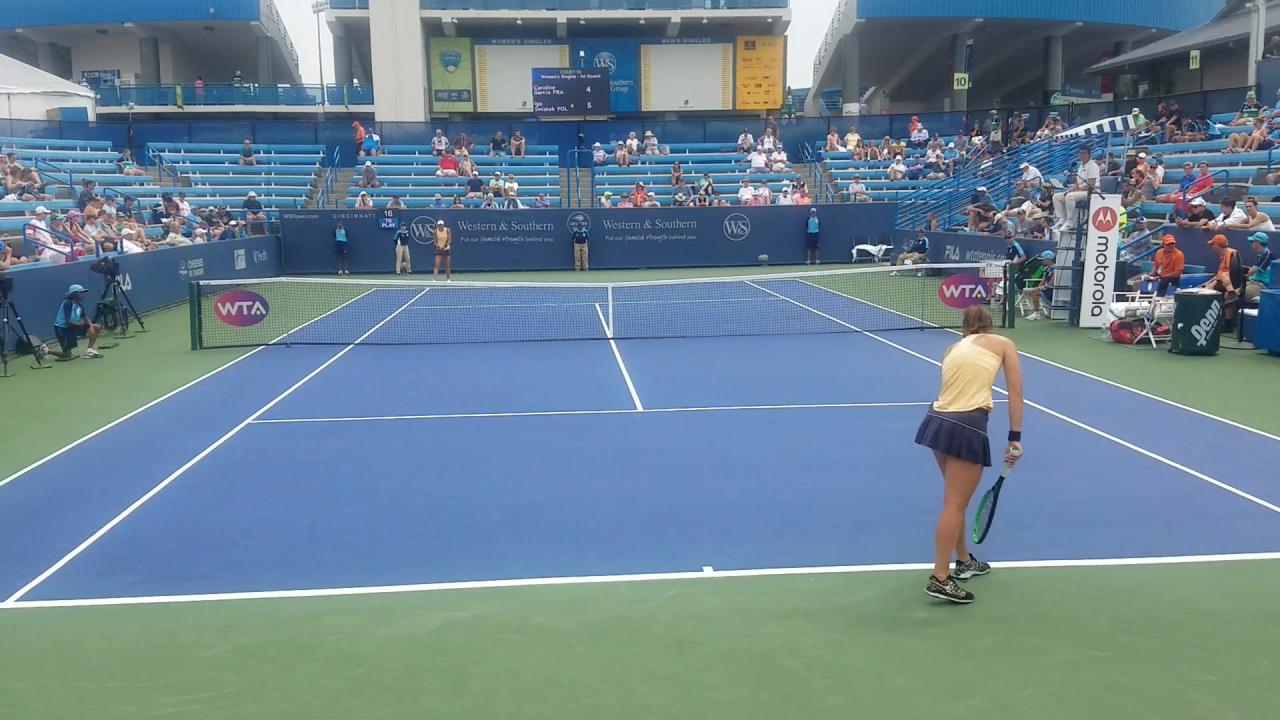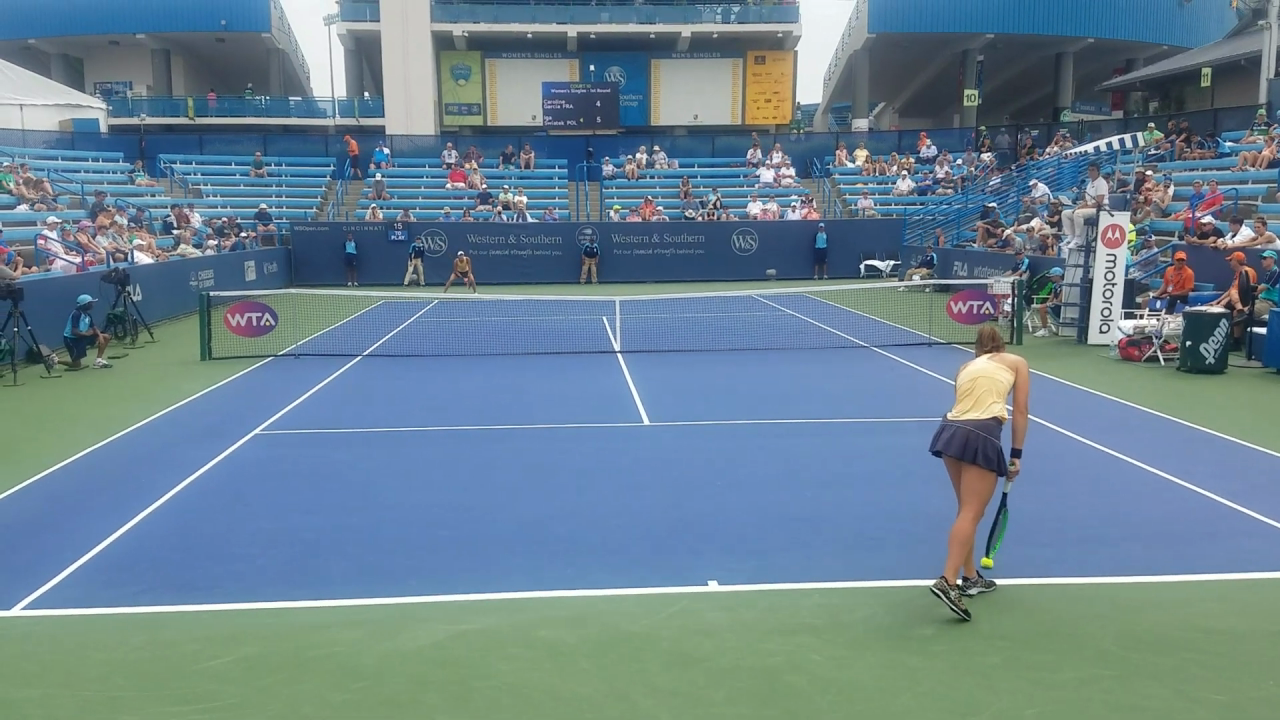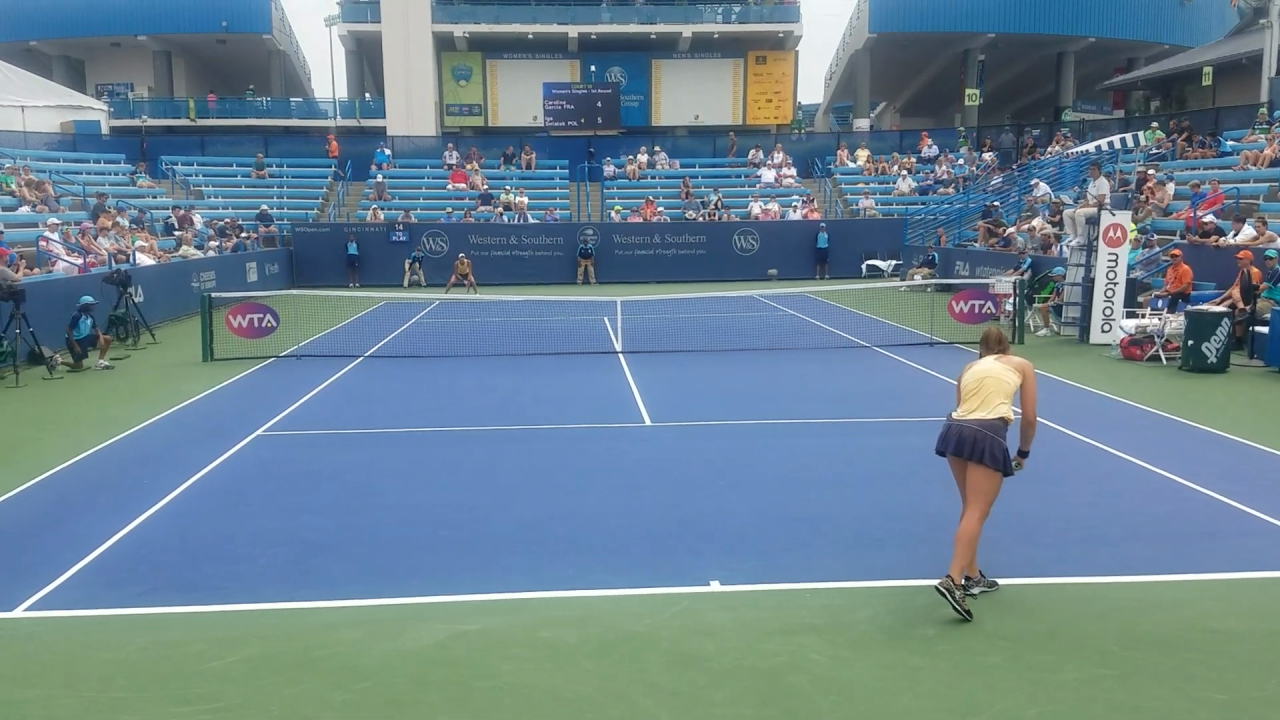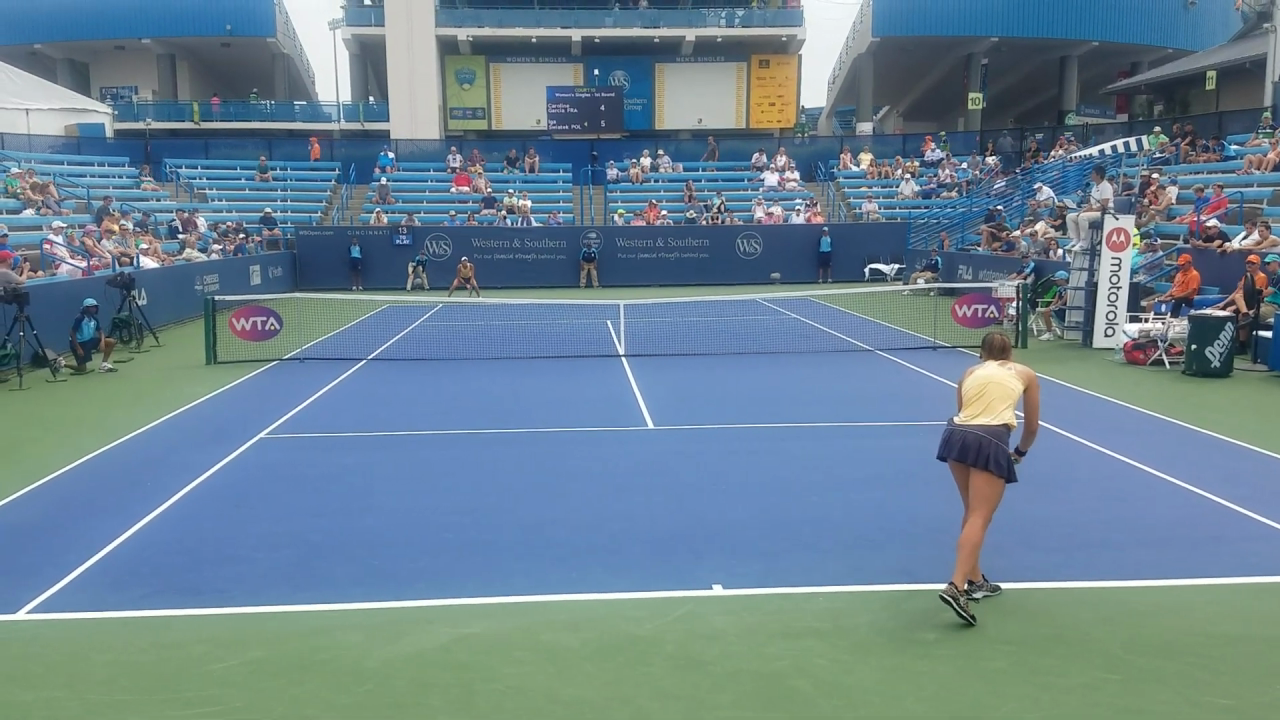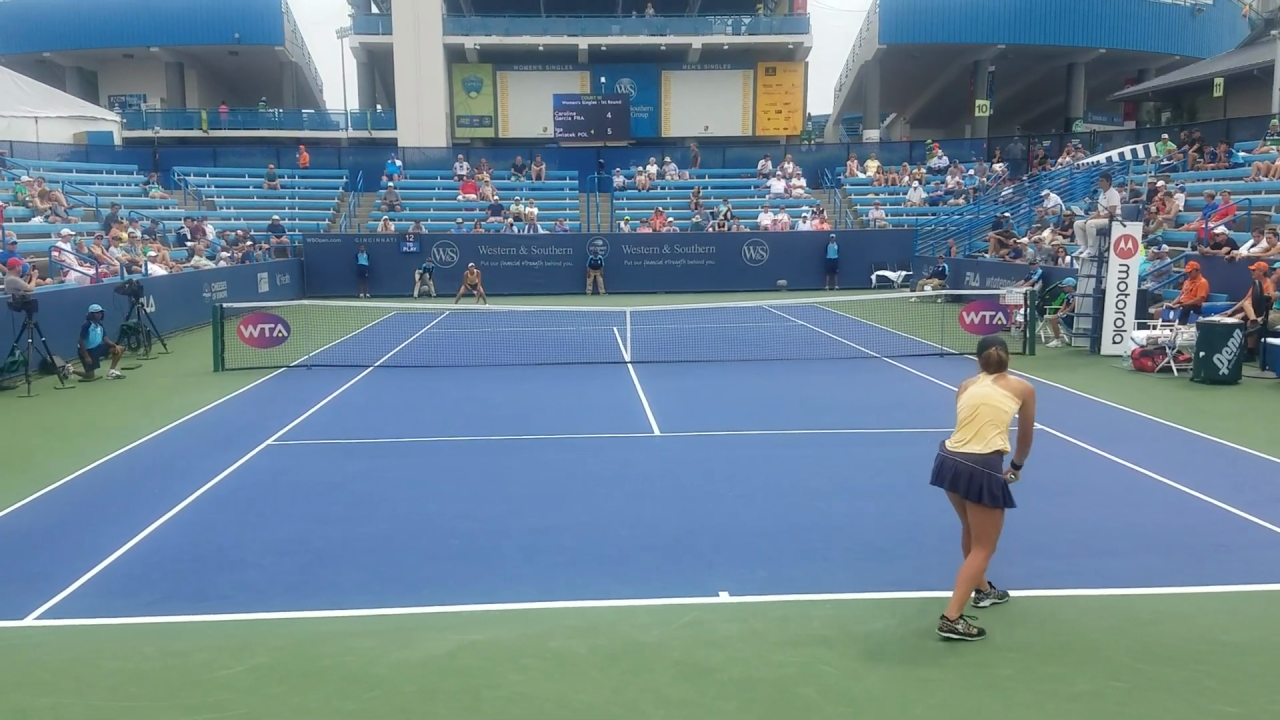
dt=1s
person 1, frame 1
left shoulder: (951, 349)
right shoulder: (1003, 343)
right elbow: (1015, 393)
right wrist: (1015, 438)
left hip: (937, 420)
right hip: (967, 425)
left knee: (957, 498)
right knee: (954, 504)
left ankle: (964, 561)
right ankle: (939, 578)
person 1, frame 2
left shoulder: (966, 367)
right shoulder: (1016, 362)
right elbow: (1020, 411)
right wrist: (1015, 455)
left hip: (950, 430)
right hip: (982, 434)
left knee: (967, 509)
right knee: (971, 513)
left ankle: (970, 578)
right ankle: (947, 581)
person 1, frame 3
left shoulder: (970, 367)
right shoulder: (1022, 365)
right elbow: (1029, 418)
right wrist: (1023, 454)
left hip: (954, 429)
right hip: (987, 434)
left knee: (971, 507)
right knee: (977, 512)
left ankle: (972, 577)
right ankle: (953, 580)
person 1, frame 4
left shoulder: (970, 372)
right shoulder: (1025, 373)
right elbow: (1031, 427)
right wrist: (1019, 452)
left hip: (955, 434)
right hip: (990, 441)
left knee: (972, 512)
right knee: (979, 519)
left ankle: (974, 580)
right ankle: (956, 587)
person 1, frame 5
left shoulder: (966, 386)
right shoulder: (1023, 388)
right elbow: (1025, 439)
right wrist: (1016, 466)
left hip: (948, 460)
right hip: (983, 467)
left knee: (971, 531)
right knee: (983, 546)
left ankle: (982, 589)
right ankle: (951, 617)
